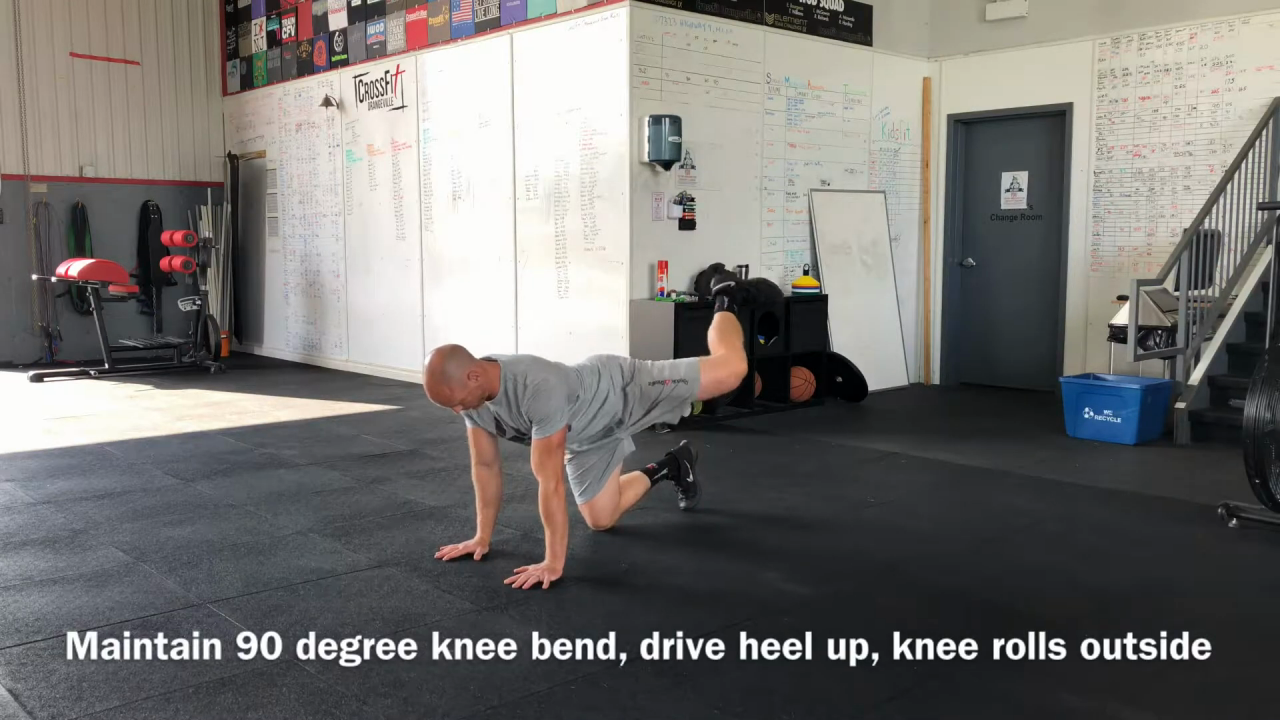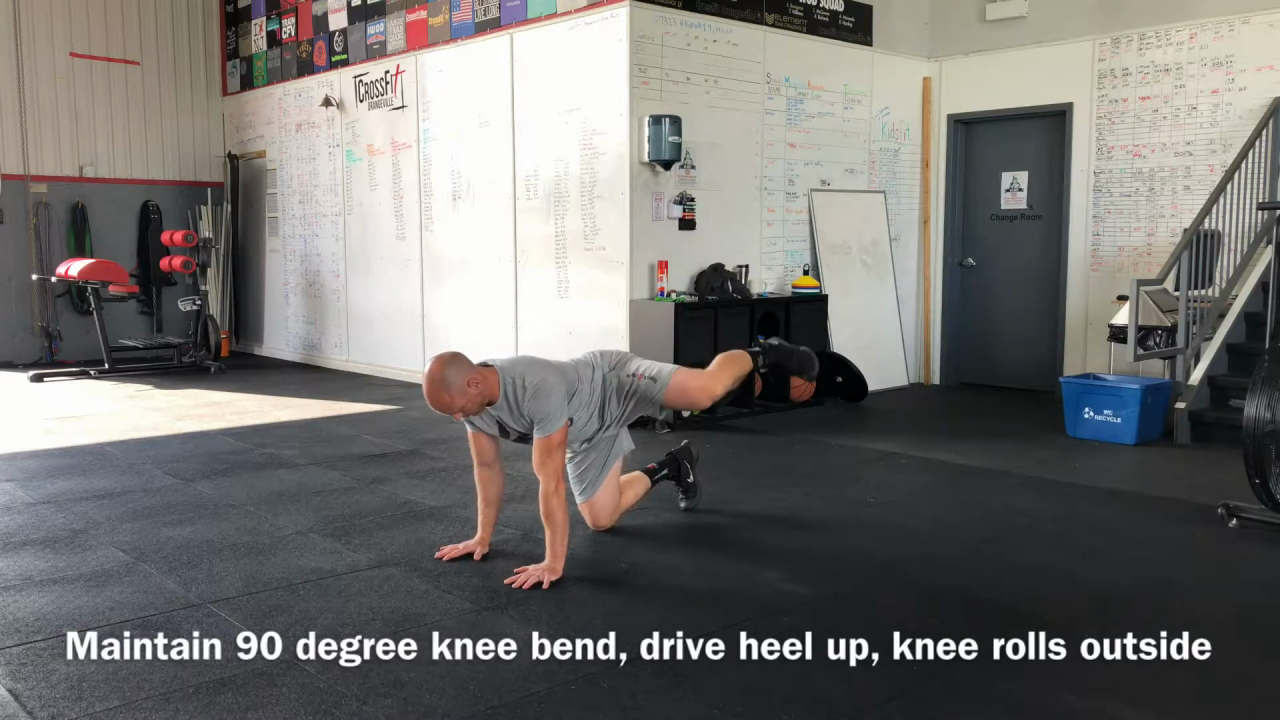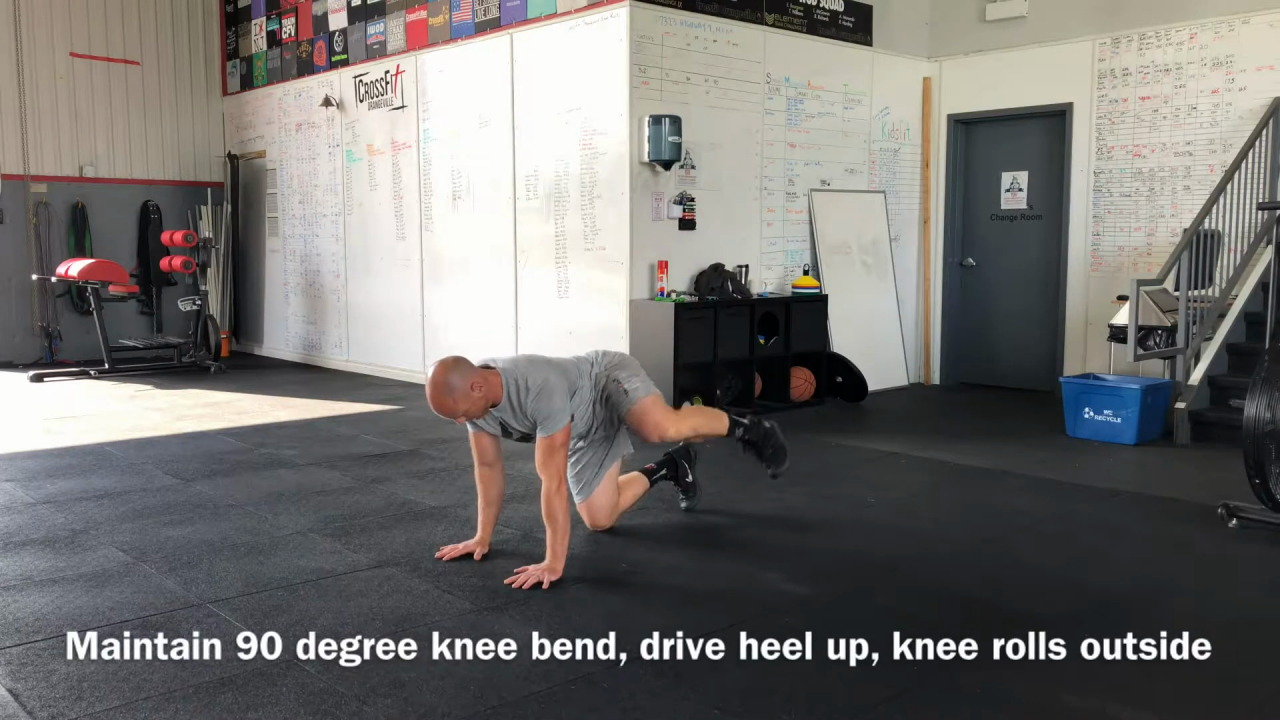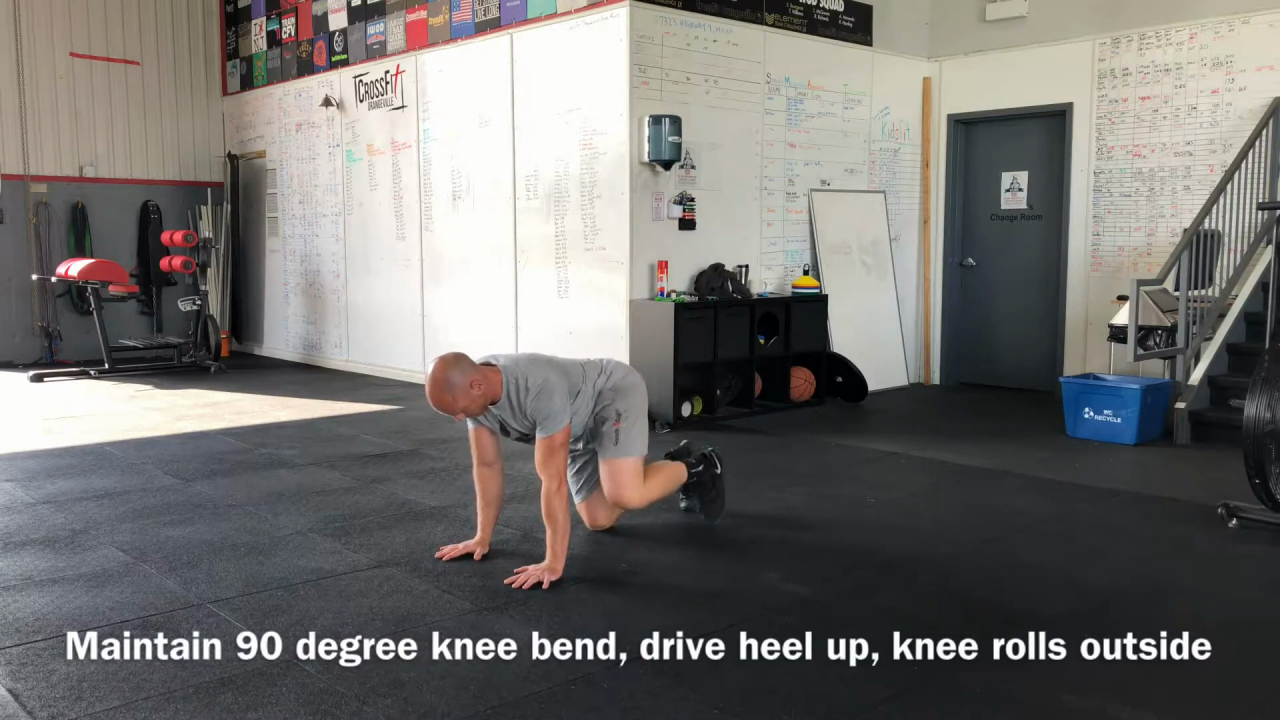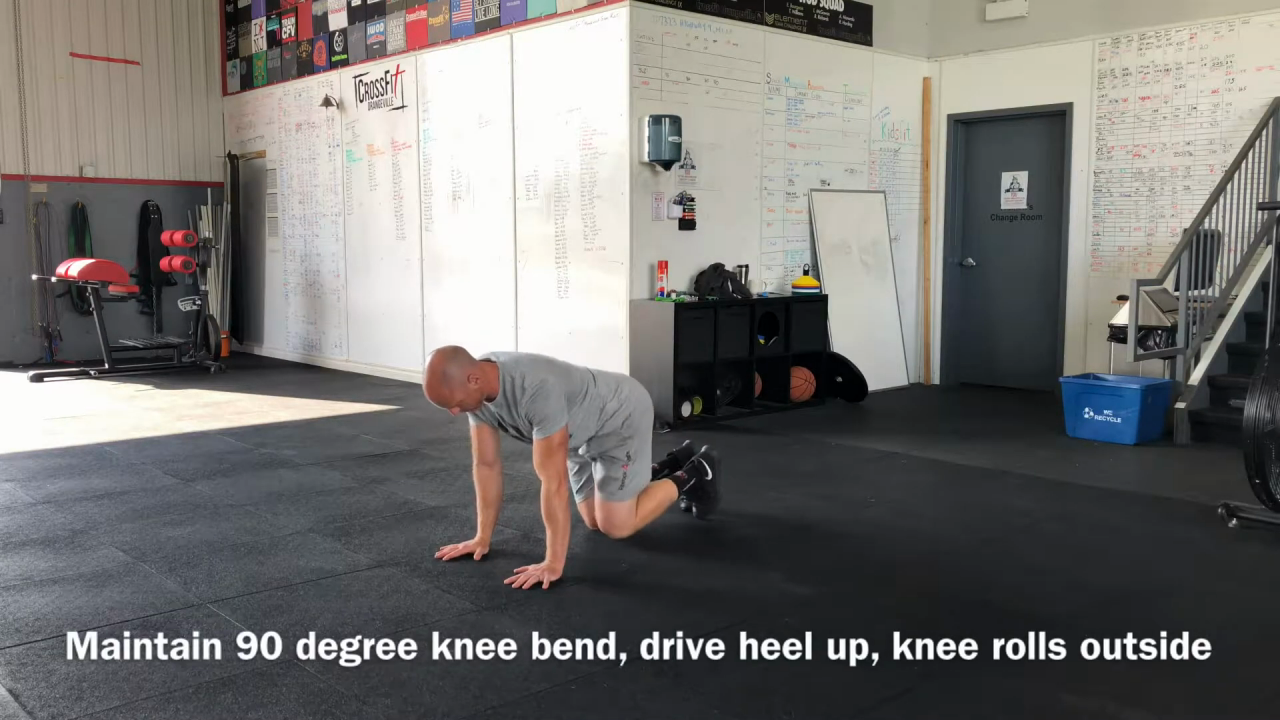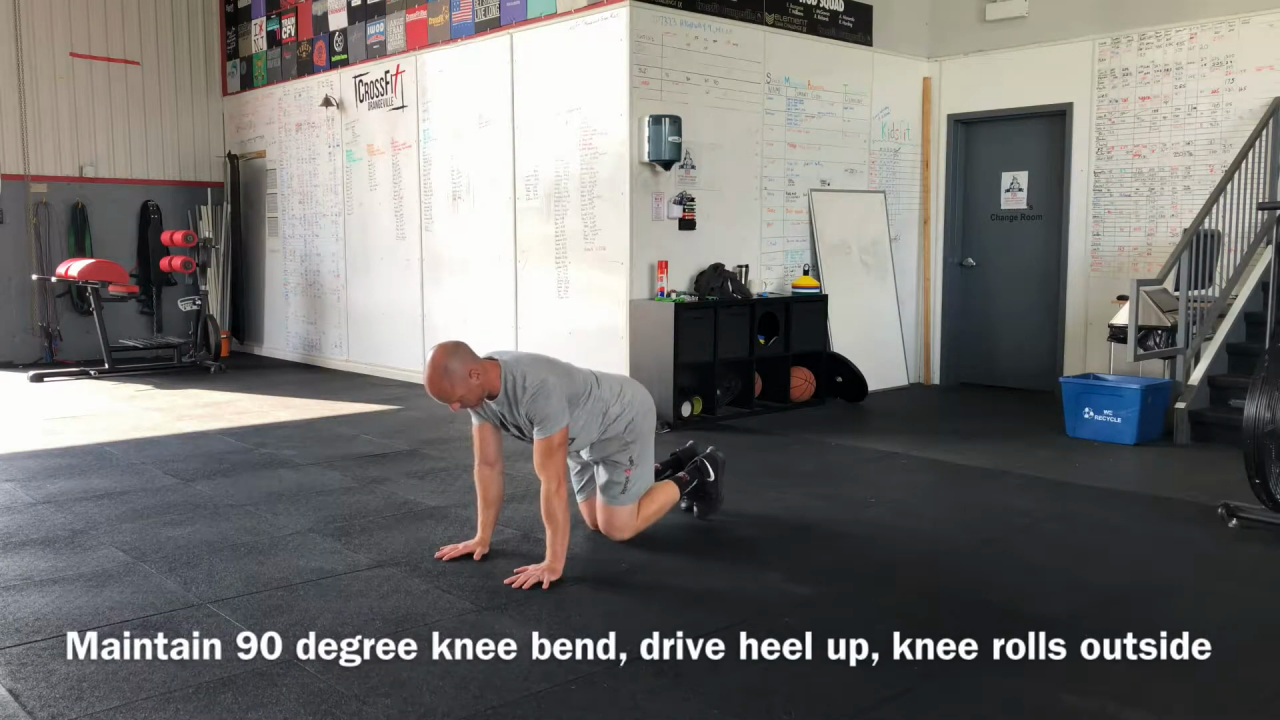
dt=0.3s
person 1, frame 1
left shoulder: (538, 389)
right shoulder: (471, 394)
left elbow: (550, 481)
right elbow: (485, 467)
left wrist: (553, 562)
right wrist: (482, 537)
left hip: (619, 389)
left knee: (731, 370)
right knee: (601, 520)
left ankle: (725, 302)
right ankle: (666, 469)
person 1, frame 2
left shoulder: (537, 389)
right shoulder: (472, 399)
left elbow: (551, 480)
right elbow: (487, 468)
left wrist: (554, 562)
right wrist: (483, 536)
left hip: (613, 380)
right hip: (586, 431)
left knee: (704, 392)
right knee: (601, 519)
left ankle: (762, 356)
right ankle: (671, 465)
person 1, frame 3
left shoulder: (540, 390)
right shoulder: (472, 396)
left elbow: (553, 479)
right elbow: (488, 468)
left wrist: (554, 562)
right wrist: (482, 538)
right hip: (585, 430)
left knee: (664, 428)
right knee: (599, 520)
left ankle: (743, 428)
right ankle: (669, 466)
person 1, frame 4
left shoulder: (539, 389)
right shoulder: (473, 390)
left elbow: (553, 480)
right elbow: (487, 466)
left wrist: (554, 563)
right wrist: (482, 538)
left hip: (613, 393)
right hip: (582, 426)
left knee: (624, 495)
right knee: (598, 521)
left ankle: (699, 467)
right ankle: (671, 463)
person 1, frame 5
left shoulder: (536, 389)
right shoulder: (476, 389)
left elbow: (554, 480)
right elbow: (486, 465)
left wrist: (554, 563)
right wrist: (482, 538)
left hip: (622, 416)
right hip: (586, 432)
left knee: (617, 526)
right knee: (596, 522)
left ankle: (693, 474)
right ankle: (674, 464)
person 1, frame 6
left shoulder: (536, 389)
right shoulder: (476, 387)
left elbow: (552, 481)
right elbow: (487, 465)
left wrist: (554, 563)
right wrist: (482, 537)
left hip: (623, 418)
right hip: (588, 432)
left knee: (618, 528)
right knee: (597, 522)
left ankle: (698, 474)
right ankle: (678, 464)
